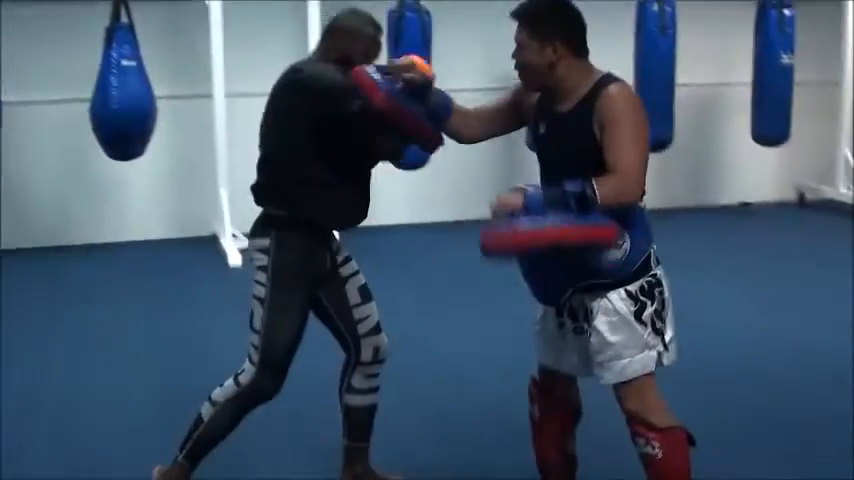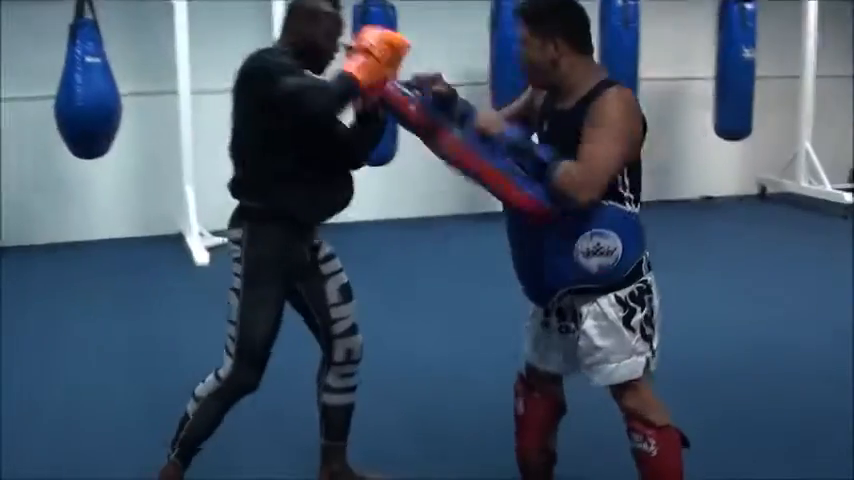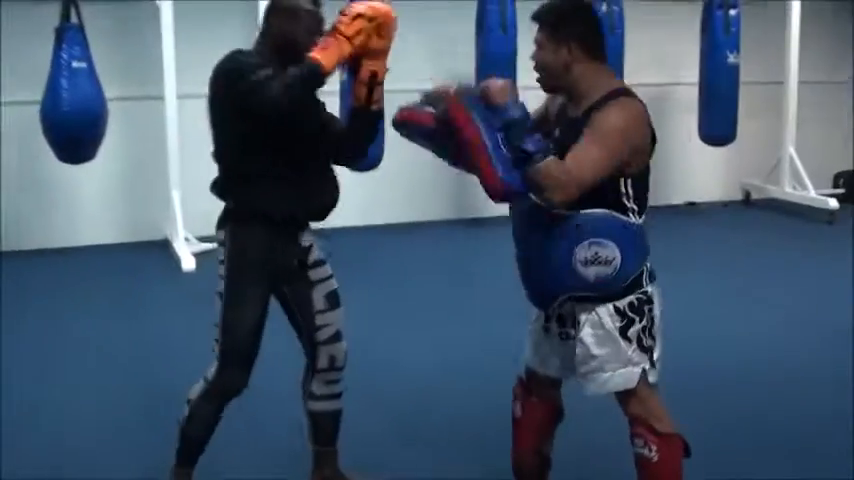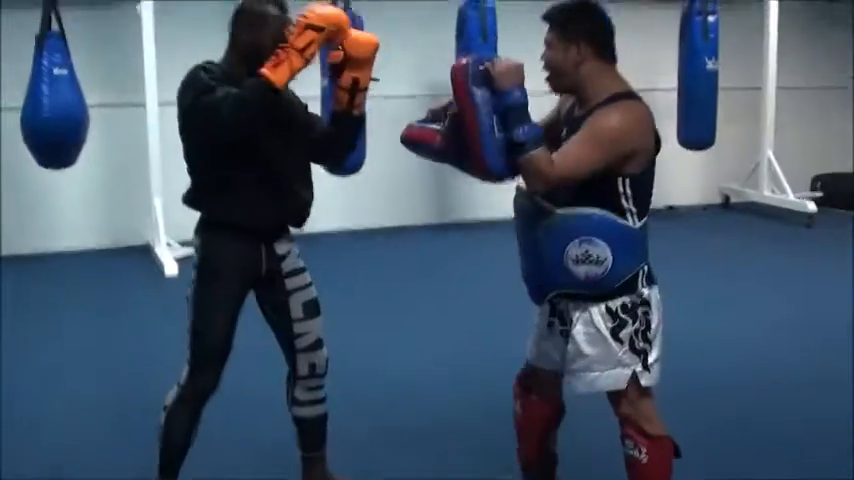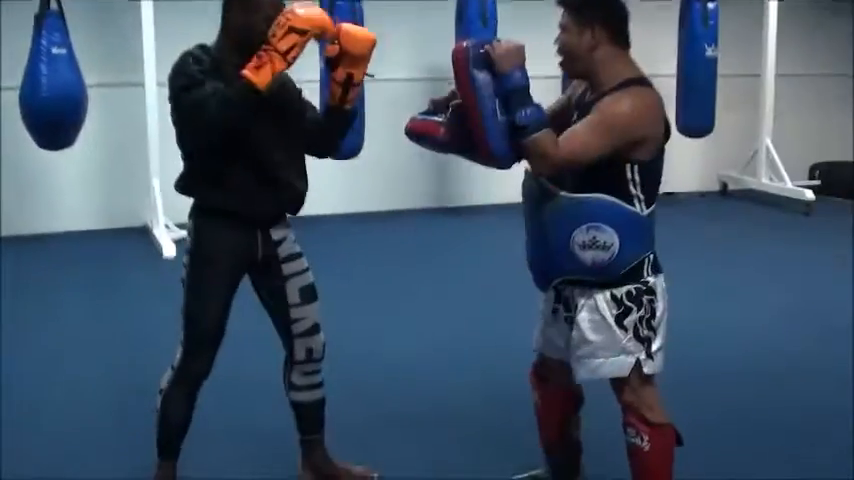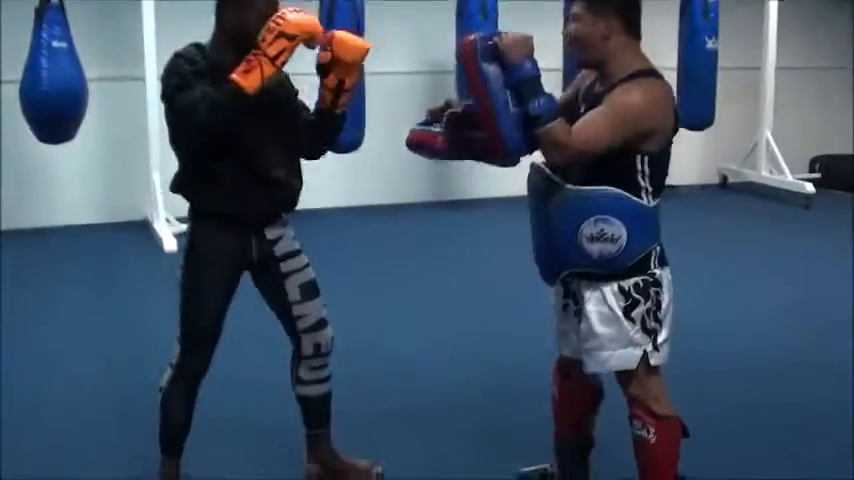
dt=0.1s
person 1, frame 1
left shoulder: (613, 99)
right shoulder: (536, 97)
left elbow: (626, 188)
right elbow: (470, 126)
left wrist: (537, 201)
right wrist: (420, 91)
left hip: (619, 280)
right hip: (566, 278)
left knee: (639, 400)
right knee: (551, 384)
person 1, frame 2
left shoulder: (613, 104)
right shoulder: (547, 98)
left elbow: (583, 187)
right elbow: (493, 133)
left wrist: (510, 146)
right wrist: (444, 98)
left hip: (612, 283)
right hip: (564, 278)
left knee: (633, 396)
right knee: (538, 382)
person 1, frame 3
left shoulder: (621, 116)
right shoulder: (561, 105)
left elbow: (558, 187)
right elbow: (496, 149)
left wrist: (510, 117)
right wrist: (456, 109)
left hip: (613, 291)
right hip: (562, 283)
left knee: (638, 401)
right knee: (535, 385)
person 1, frame 4
left shoulder: (624, 117)
right shoulder: (579, 104)
left elbow: (545, 173)
right elbow: (531, 148)
left wrist: (511, 97)
right wrist: (497, 109)
left hip: (615, 291)
right hip: (569, 284)
left knee: (632, 404)
right knee: (535, 383)
person 1, frame 5
left shoulder: (635, 105)
right shoulder: (585, 90)
left elbow: (552, 157)
right elbow: (542, 132)
left wrist: (513, 80)
right wrist: (467, 107)
left hip: (618, 280)
right hip: (572, 269)
left knee: (633, 389)
right knee: (551, 371)
person 1, frame 6
left shoulder: (646, 94)
right shoulder: (591, 80)
left elbow: (564, 147)
right elbow: (553, 128)
left wrist: (523, 72)
left hip: (627, 267)
right hip: (585, 262)
left knee: (641, 384)
right knee: (573, 372)
person 2, frame 1
left shoulder: (318, 89)
right shoulder: (311, 82)
right elbow: (380, 127)
left hip: (318, 240)
right hip: (286, 243)
left knee: (369, 348)
right knee: (262, 375)
person 2, frame 2
left shoulder: (301, 81)
right shoulder: (265, 68)
left elbow: (349, 152)
right elbow: (316, 106)
left wrist: (374, 91)
right wrist: (364, 61)
left hip: (305, 234)
right hip: (263, 234)
left knee: (344, 348)
right knee: (243, 369)
person 2, frame 3
left shoulder: (293, 81)
right shoulder: (238, 71)
left elbow: (348, 149)
right elbow: (279, 101)
left wrist: (370, 82)
right wrist: (340, 44)
left hip: (296, 236)
right hip: (250, 235)
left knee: (328, 355)
right knee: (230, 371)
person 2, frame 4
left shoulder: (278, 93)
right shoulder: (205, 82)
left elbow: (334, 153)
right elbow: (228, 124)
left wrist: (350, 87)
right wrist: (289, 60)
left hip: (277, 245)
right hip: (224, 244)
left knee: (311, 360)
right knee: (202, 375)
person 2, frame 5
left shoulder: (277, 82)
right shoulder: (196, 68)
left elbow: (323, 141)
right elbow: (211, 122)
left wrist: (345, 81)
right wrist: (273, 59)
left hip: (273, 231)
right hip: (218, 231)
left knee: (307, 345)
right knee: (195, 359)
person 2, frame 6
left shoulder: (272, 77)
right shoulder: (189, 67)
left elbow: (312, 143)
right elbow: (200, 127)
left wrist: (336, 85)
right wrist: (261, 63)
left hip: (271, 228)
right hip: (215, 231)
left knee: (314, 338)
right knee: (193, 357)
